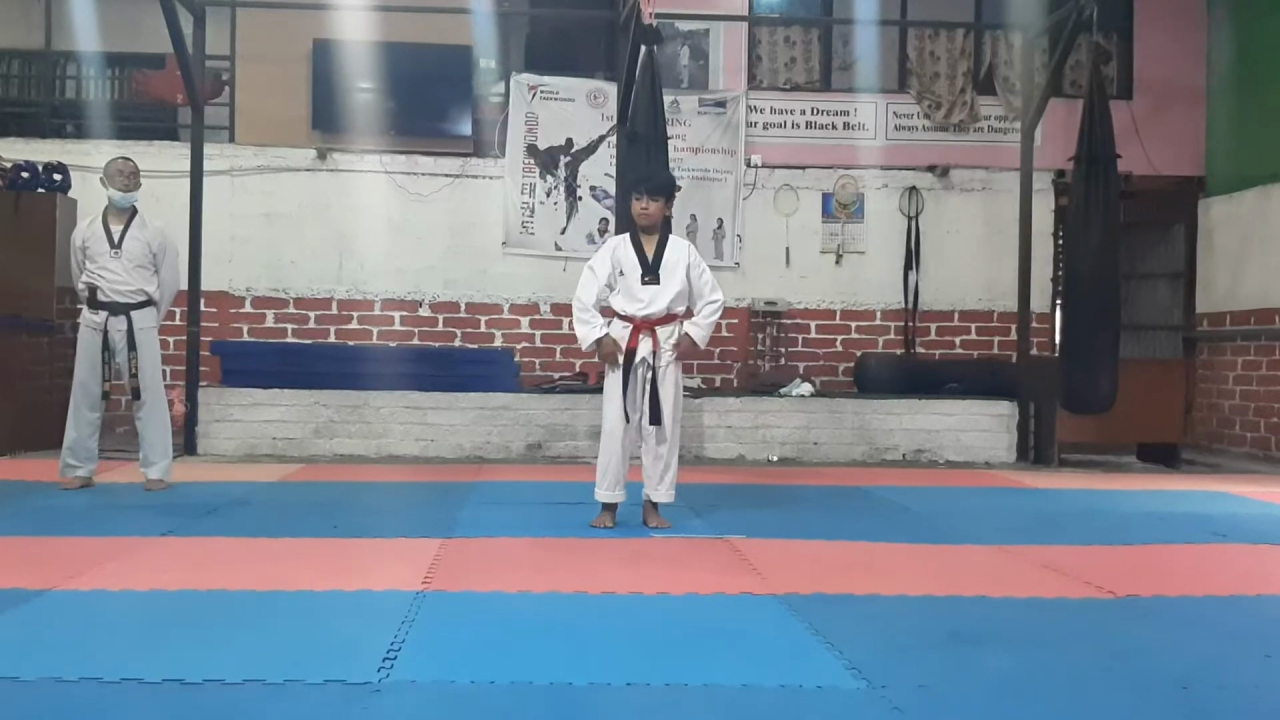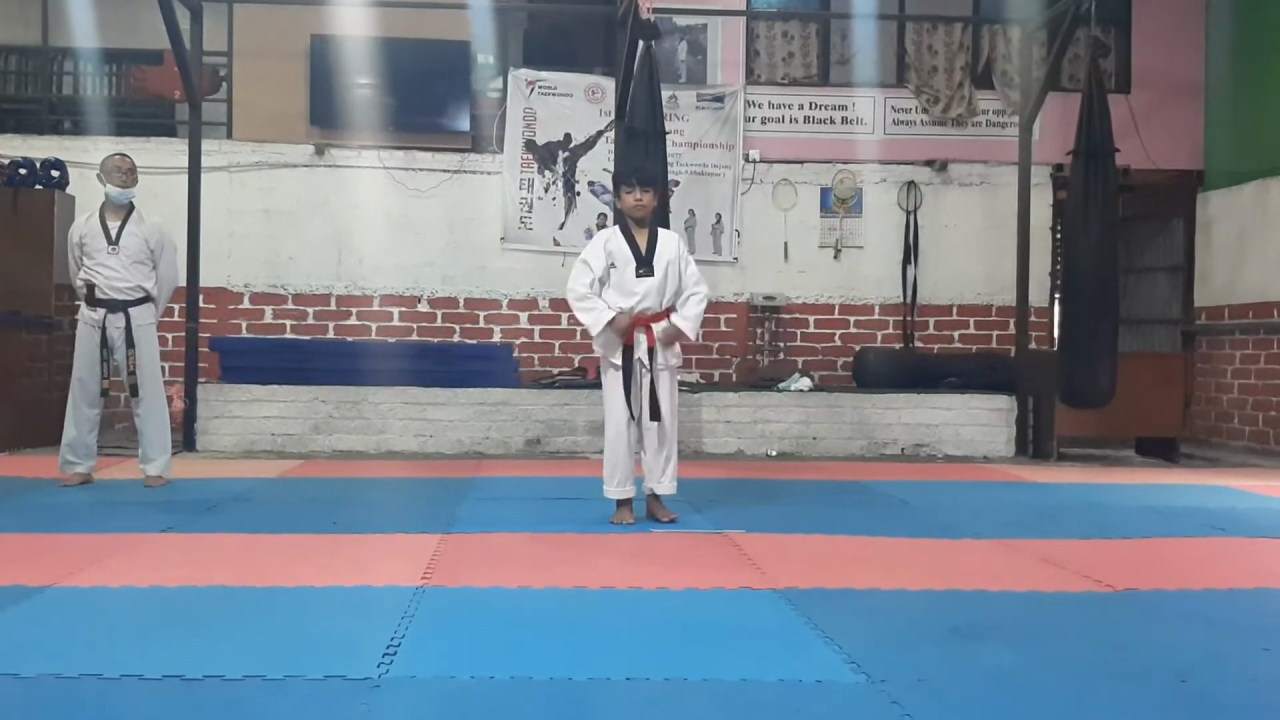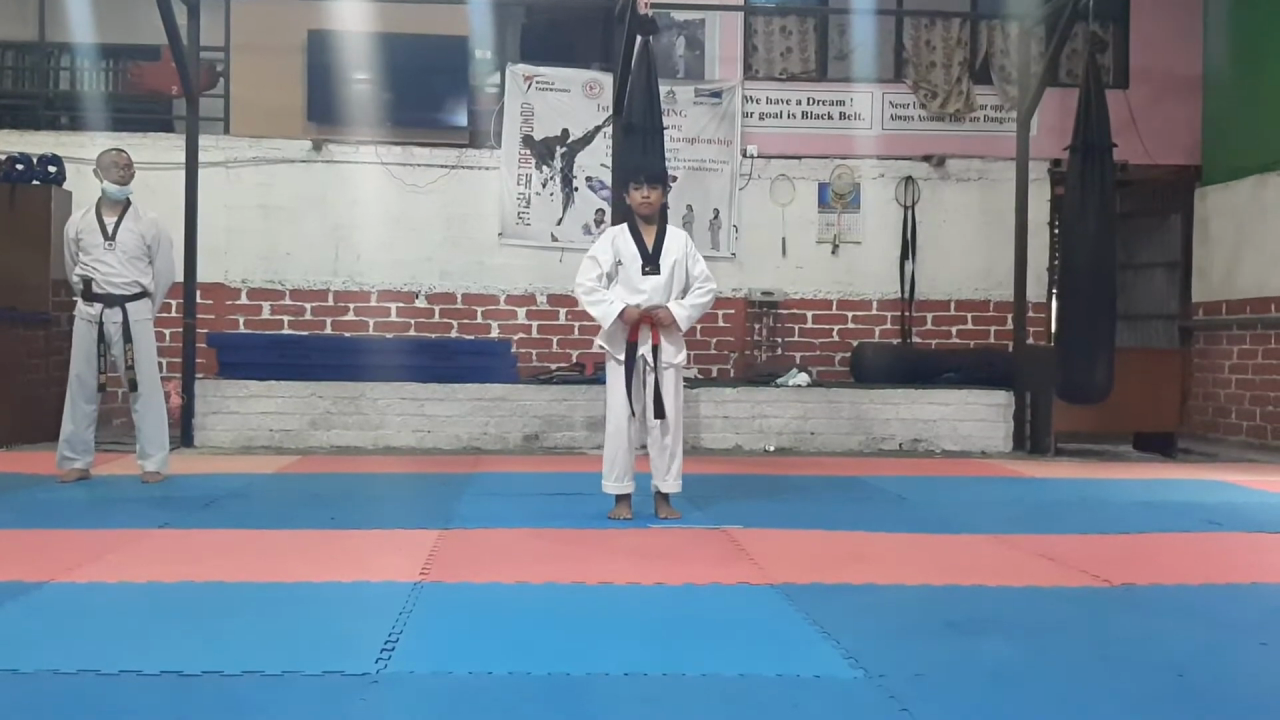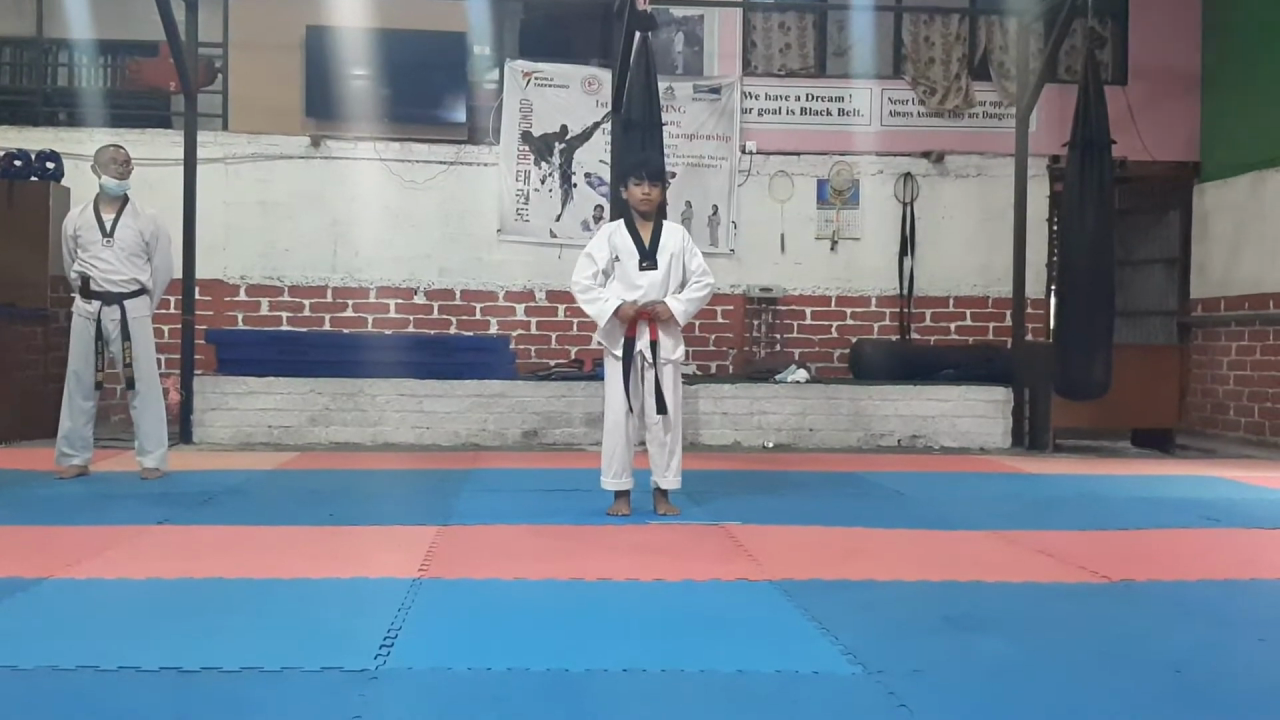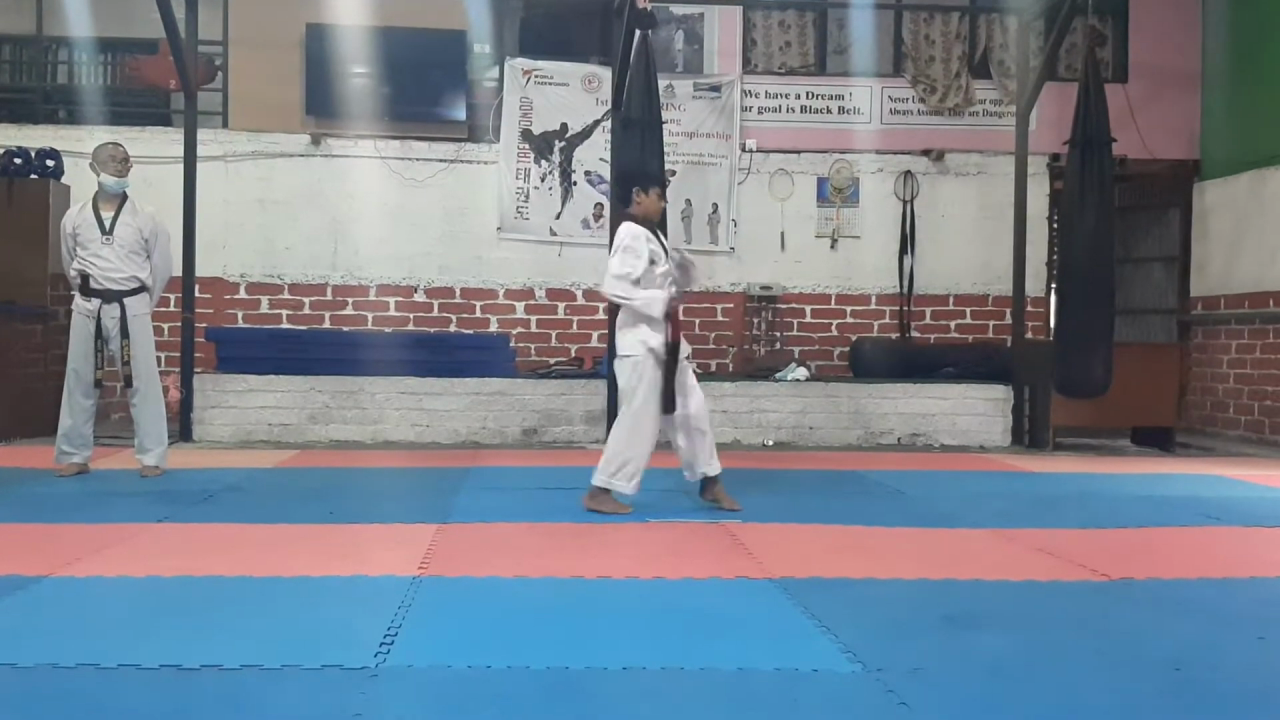
dt=0.7s
person 1, frame 1
left shoulder: (684, 251)
right shoulder: (615, 248)
left elbow: (712, 298)
right elbow: (585, 297)
left wrist: (694, 335)
right wrist: (598, 338)
left hip: (666, 346)
right hip: (624, 344)
left knee: (663, 428)
right knee: (617, 426)
left ankle: (653, 505)
right ankle: (608, 505)
person 1, frame 2
left shoulder: (672, 242)
right shoulder: (605, 241)
left elbow: (696, 291)
right elbow: (578, 288)
left wrist: (682, 326)
right wrist: (608, 320)
left hip: (661, 341)
right hip: (618, 341)
left knee: (662, 421)
right knee: (620, 421)
left ankle: (656, 497)
right ankle: (623, 500)
person 1, frame 3
left shoulder: (679, 244)
right shoulder: (613, 239)
left elbow: (705, 286)
right elbow: (586, 284)
left wrist: (677, 314)
right wrist: (620, 313)
left hip: (666, 345)
right hip: (623, 345)
left knee: (666, 416)
right knee: (620, 418)
left ankle: (664, 496)
right ankle: (621, 496)
person 1, frame 4
left shoulder: (677, 235)
right shoulder: (610, 234)
left elbow: (703, 281)
right elbow: (582, 282)
left wrist: (675, 307)
right wrist: (614, 307)
left hip: (663, 335)
right hip: (622, 334)
left knee: (665, 415)
right knee: (619, 414)
left ankle: (662, 491)
right ankle: (621, 492)
person 1, frame 5
left shoulder: (651, 236)
right shoulder: (632, 235)
left elbow: (679, 280)
right elbow: (616, 289)
left wrist: (683, 270)
right wrist: (662, 301)
left hip: (663, 335)
right hip: (641, 336)
left knee: (691, 411)
right knee: (640, 417)
left ankle: (709, 484)
right ankle: (601, 490)
person 2, frame 1
left shoulder: (153, 233)
right shoulder: (85, 231)
left elbow: (169, 281)
right elbow: (79, 277)
left wrist: (149, 317)
right wrist: (99, 309)
left hip: (138, 322)
right hip: (96, 322)
left knee: (149, 395)
right knee: (86, 395)
left ankle: (156, 471)
right ankle: (79, 468)
person 2, frame 2
left shoulder: (151, 228)
right shoulder: (82, 227)
left elbow: (167, 276)
right elbow: (77, 274)
left wrist: (146, 312)
right wrist: (96, 306)
left hip: (136, 318)
right hip: (94, 319)
left knee: (148, 392)
right knee: (84, 392)
left ankle: (155, 467)
right ankle: (78, 465)
person 2, frame 3
left shoulder: (148, 223)
right shoulder: (78, 223)
left elbow: (164, 272)
right elbow: (73, 269)
left wrist: (143, 308)
right wrist: (94, 302)
left hip: (133, 314)
right hip: (90, 314)
left knee: (145, 388)
right knee: (82, 387)
left ankle: (153, 463)
right ankle: (76, 460)
person 2, frame 4
left shoulder: (146, 220)
right shoulder: (76, 218)
left elbow: (162, 268)
right elbow: (72, 266)
left wrist: (142, 304)
right wrist: (92, 299)
left hip: (131, 311)
right hip: (89, 311)
left knee: (143, 384)
right knee: (80, 384)
left ankle: (152, 459)
right ankle: (75, 457)
person 2, frame 5
left shoulder: (145, 218)
right shoulder: (75, 217)
left elbow: (161, 266)
right elbow: (71, 265)
left wrist: (142, 302)
right wrist: (91, 297)
left hip: (131, 309)
right hip: (88, 309)
left knee: (143, 382)
right knee: (80, 382)
left ankle: (152, 457)
right ankle: (75, 455)
